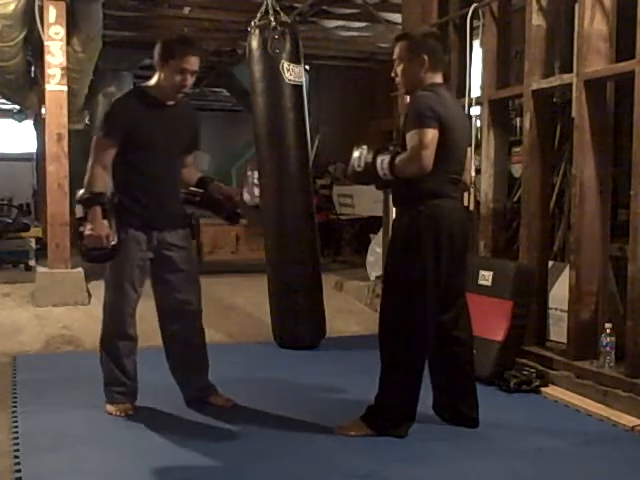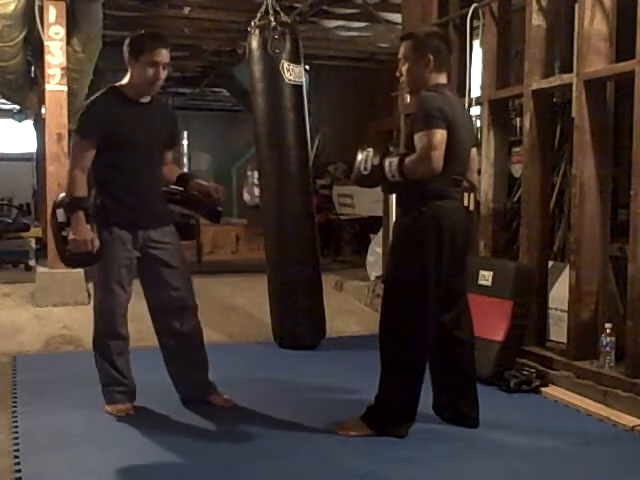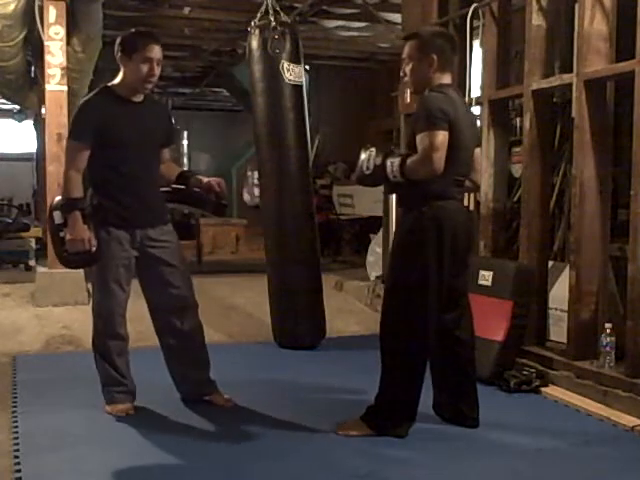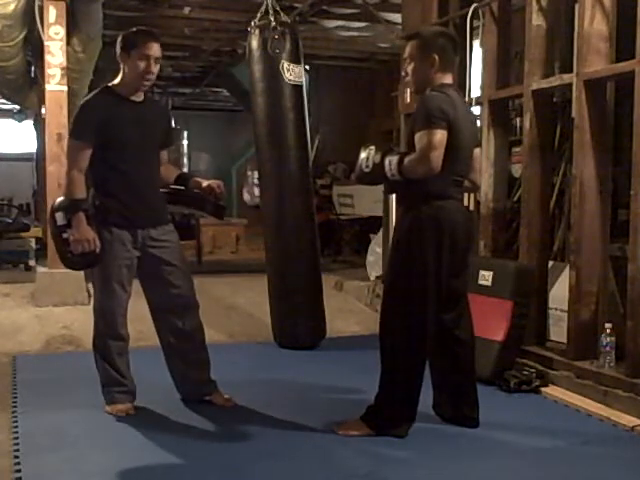
dt=0.4s
person 1, frame 1
left shoulder: (423, 102)
right shoulder: (456, 108)
left elbow: (420, 160)
left wrist: (376, 165)
left hip: (424, 218)
right hip: (452, 215)
left knee: (404, 319)
right knee: (449, 314)
left ankle: (389, 416)
right ankle: (459, 406)
person 1, frame 2
left shoulder: (429, 103)
right shoulder: (458, 108)
left elbow: (429, 161)
left wrist: (382, 168)
left hip: (427, 219)
right hip: (453, 216)
left knee: (406, 319)
right knee: (450, 314)
left ankle: (388, 416)
right ankle: (460, 406)
person 1, frame 3
left shoulder: (432, 103)
right shoulder: (462, 108)
left elbow: (431, 162)
left wrist: (384, 168)
left hip: (429, 219)
right hip: (455, 216)
left knee: (406, 318)
right knee: (451, 315)
left ankle: (389, 416)
right ankle: (459, 406)
person 1, frame 4
left shoulder: (432, 103)
right shoulder: (463, 109)
left elbow: (428, 161)
left wrist: (383, 166)
left hip: (427, 218)
right hip: (455, 216)
left knee: (405, 318)
right knee: (451, 314)
left ankle: (389, 416)
right ankle: (459, 406)
person 2, frame 1
left shoulder: (187, 116)
right shoulder: (127, 108)
right elbow: (100, 166)
left wrist: (210, 187)
right wrist: (96, 217)
left hip: (174, 227)
right hip: (131, 227)
left knee: (185, 308)
right knee: (120, 310)
left ankle: (198, 387)
right ankle: (120, 392)
person 2, frame 2
left shoulder: (165, 114)
right shoulder: (102, 108)
right elbow: (79, 169)
left wrist: (192, 183)
right wrist: (78, 220)
left hip: (159, 226)
right hip: (114, 228)
left knee: (179, 306)
right knee: (111, 312)
left ankle: (197, 386)
right ankle: (118, 393)
person 2, frame 3
left shoulder: (159, 112)
right shoulder: (95, 109)
right elbow: (74, 169)
left wrist: (193, 180)
right wrist: (75, 220)
left hip: (157, 225)
right hip: (111, 227)
left knee: (180, 305)
right knee: (110, 312)
left ankle: (198, 385)
right ankle: (118, 393)
person 2, frame 4
left shoulder: (159, 113)
right shoulder: (96, 108)
right elbow: (76, 170)
left wrist: (193, 182)
right wrist: (79, 220)
left hip: (158, 225)
right hip: (112, 228)
left knee: (181, 305)
right knee: (111, 313)
left ankle: (198, 385)
right ankle: (118, 393)
